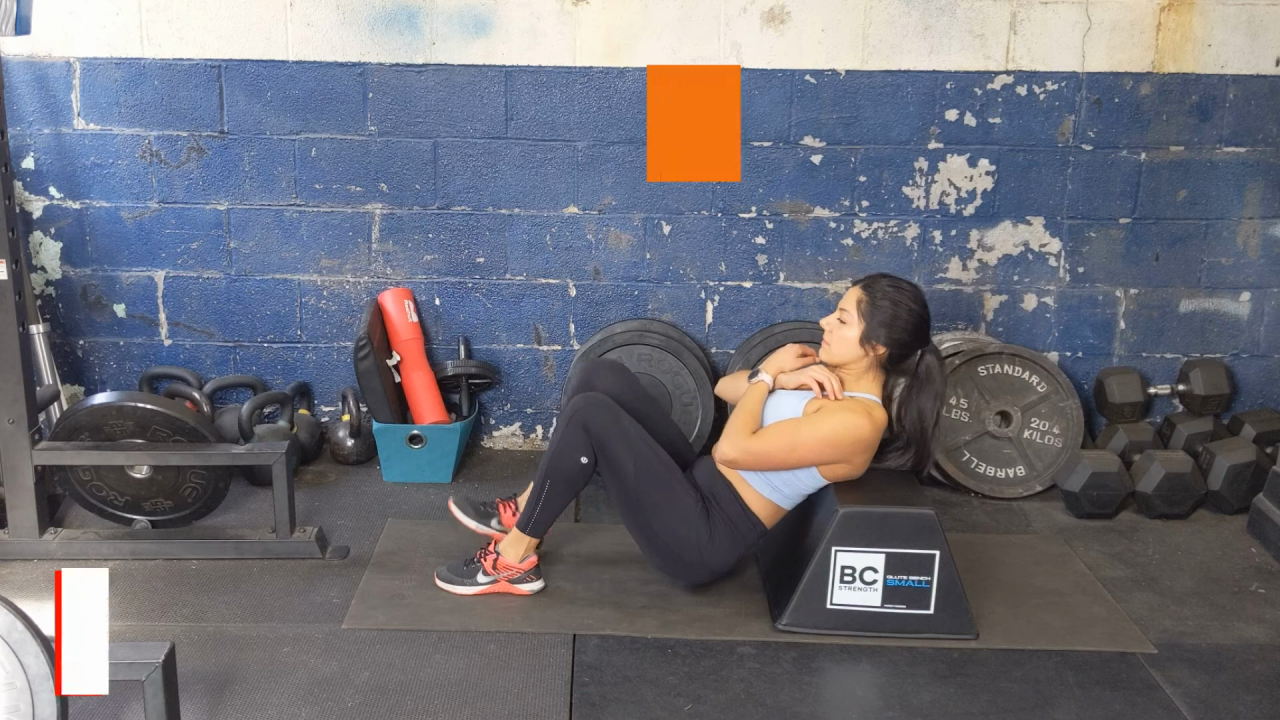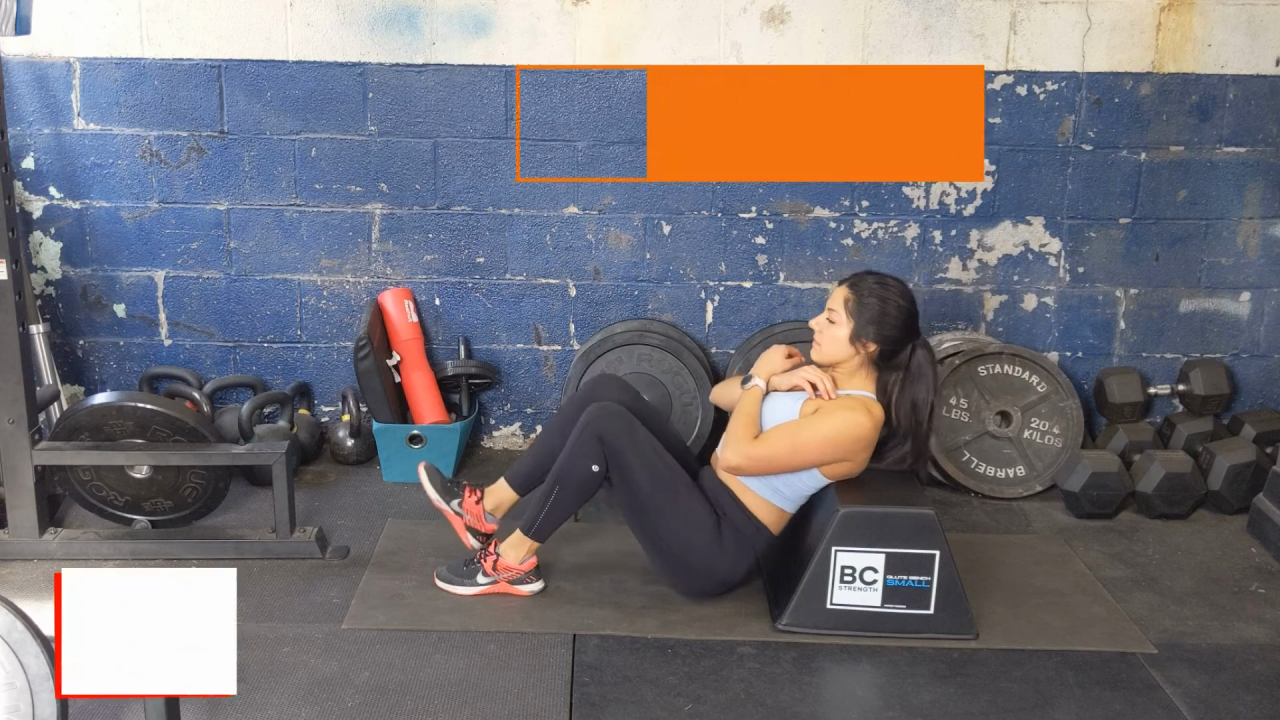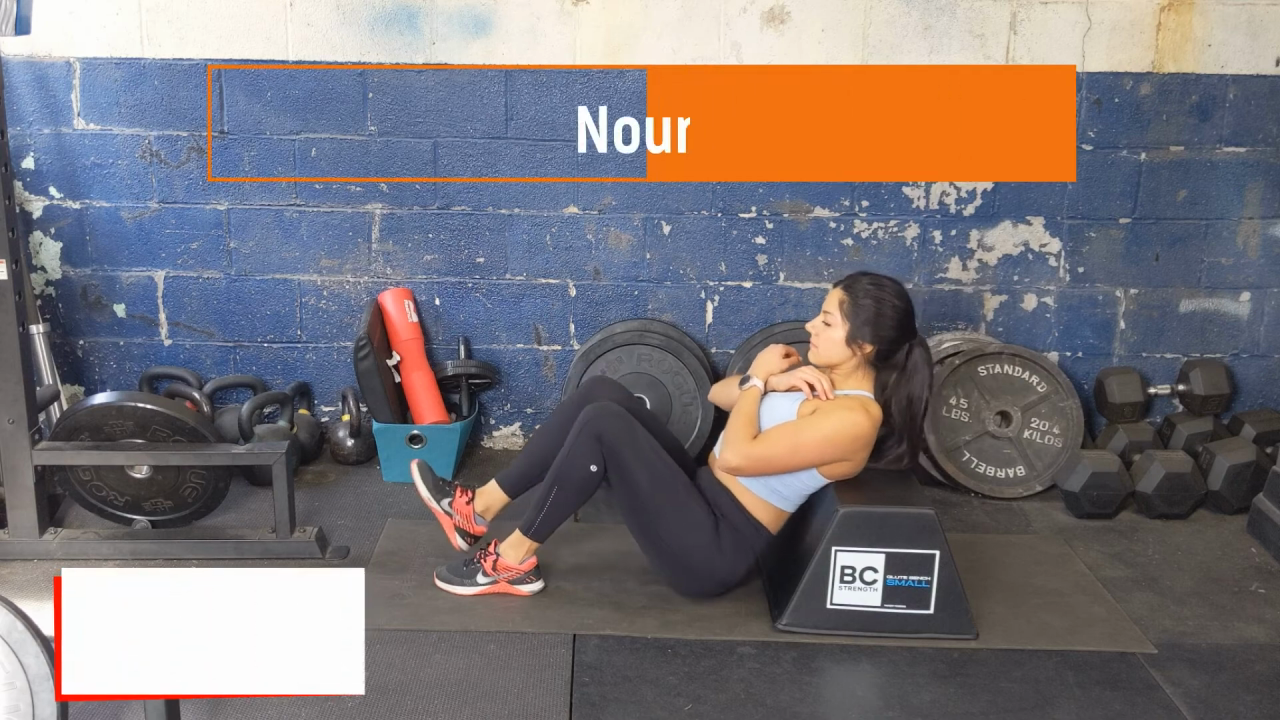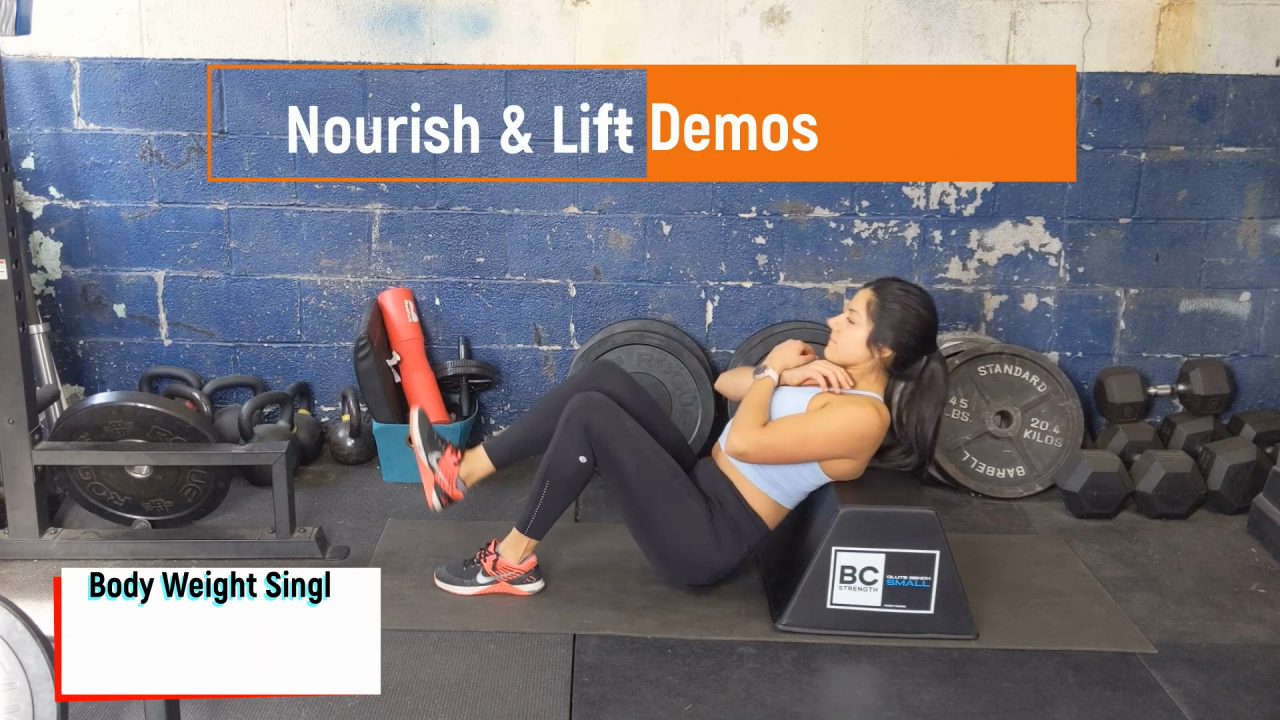
dt=0.4s
person 1, frame 1
left shoulder: (858, 420)
right shoulder: (834, 376)
left elbow: (734, 447)
right elbow: (724, 387)
left wrist: (769, 375)
right wrist: (782, 379)
left hip: (706, 537)
right hip: (700, 485)
left knee: (590, 413)
right knee: (602, 375)
left ankle: (515, 558)
right ankle: (523, 511)
person 1, frame 2
left shoulder: (856, 418)
right shoulder: (829, 377)
left elbow: (736, 455)
right elbow: (719, 396)
left wrist: (761, 379)
right wrist: (776, 381)
left hip: (715, 548)
right hip: (702, 494)
left knee: (606, 423)
right knee: (605, 390)
left ankle: (513, 560)
right ankle: (487, 508)
person 1, frame 3
left shoulder: (855, 417)
right shoulder: (826, 378)
left elbow: (737, 455)
right elbow: (717, 395)
left wrist: (759, 379)
right wrist: (773, 381)
left hip: (713, 548)
right hip: (701, 494)
left knee: (603, 421)
right knee: (601, 391)
left ankle: (514, 560)
right ankle: (477, 509)
person 1, frame 4
left shoulder: (862, 416)
right shoulder: (838, 380)
left elbow: (743, 441)
right elbow: (724, 383)
left wrist: (772, 371)
right wrist: (785, 374)
left hip: (704, 537)
right hip: (696, 482)
left knee: (588, 411)
right knee: (602, 378)
left ankle: (513, 561)
right ankle: (460, 471)
